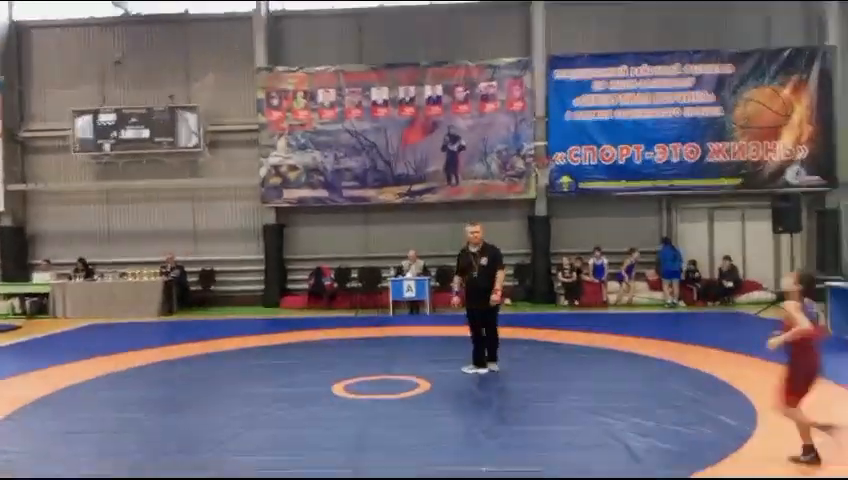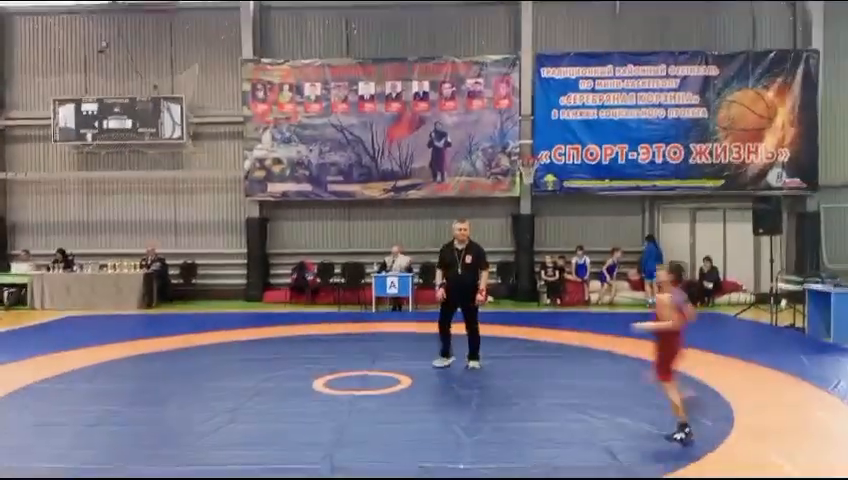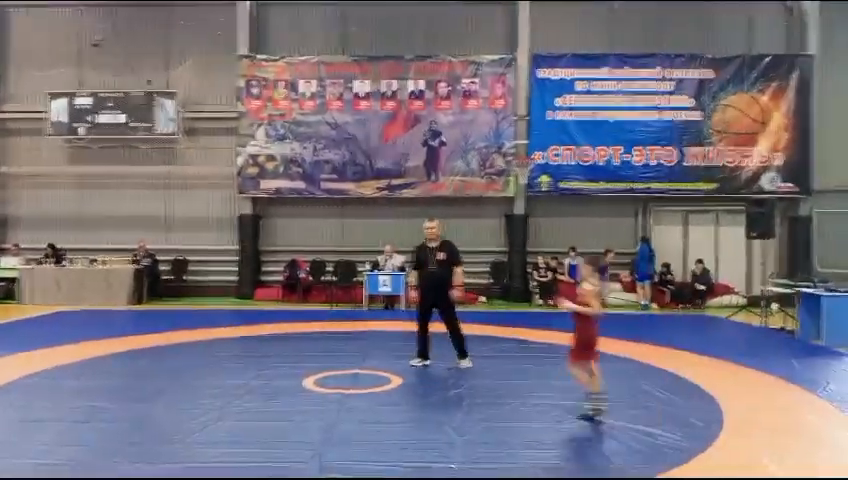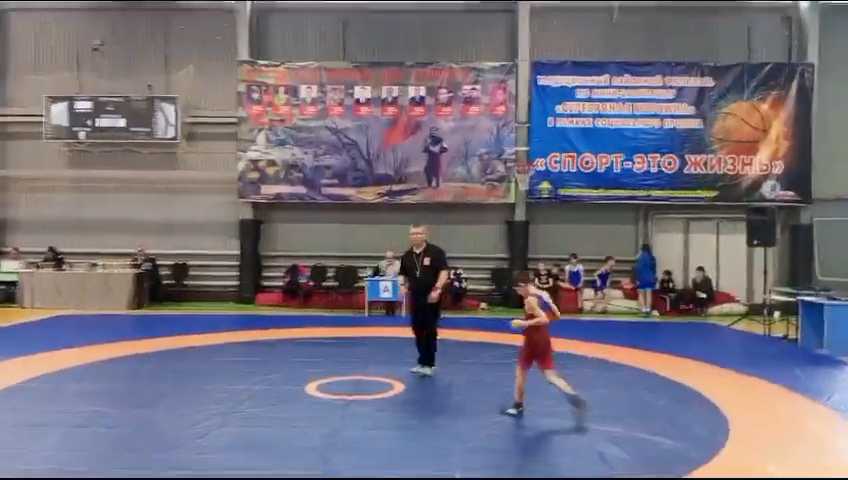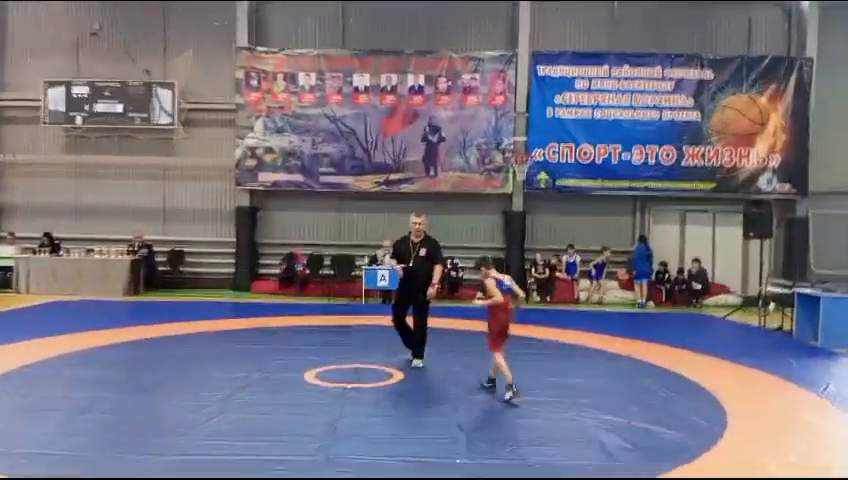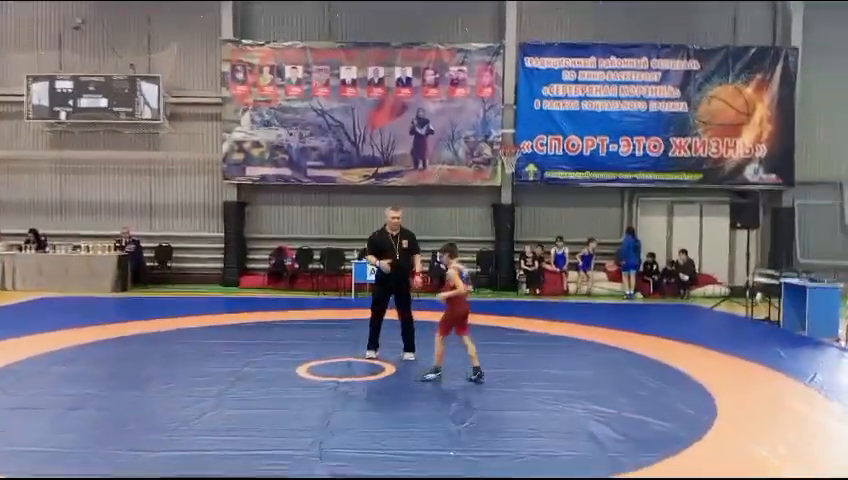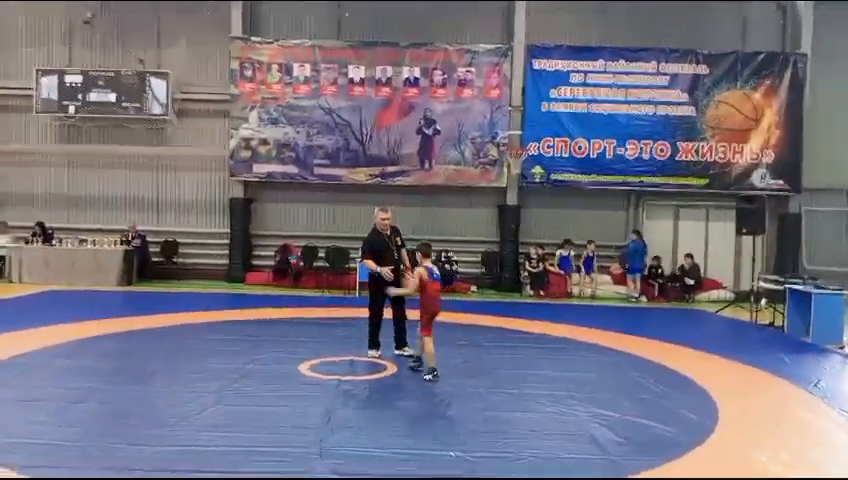
dt=0.4s
person 1, frame 1
left shoulder: (790, 305)
right shoulder: (807, 304)
left elbow: (805, 328)
right elbow: (819, 332)
left wrist: (781, 339)
left hip: (800, 364)
right hip: (811, 361)
left knee: (788, 409)
right knee: (792, 407)
right ankle: (808, 451)
person 1, frame 2
left shoulder: (664, 298)
right shoulder: (679, 294)
left elbow: (672, 323)
right elbow: (690, 315)
left wrist: (648, 326)
left hip: (666, 346)
right hip: (674, 344)
left knee: (668, 386)
left ankle: (684, 429)
person 1, frame 3
left shoulder: (587, 287)
right shoulder: (593, 285)
left elbow: (596, 310)
left wrist: (574, 307)
right wrist: (570, 304)
left hip: (584, 332)
right hip: (591, 331)
left knee: (574, 366)
right knee: (591, 368)
left ankle: (595, 395)
right ankle: (595, 408)
person 1, frame 4
left shoulder: (530, 300)
right shoulder: (544, 295)
left elbow: (543, 320)
right elbow: (557, 315)
left wrist: (524, 323)
left hip: (532, 342)
right hip: (544, 340)
left knee: (521, 371)
right knee: (550, 375)
left ankle: (517, 406)
right ankle: (574, 397)
person 1, frame 5
left shoulder: (489, 281)
right shoulder: (507, 278)
left elbow: (499, 299)
right elbow: (521, 295)
left wrist: (482, 302)
right wrist: (511, 305)
left hip: (496, 320)
right hip: (506, 319)
left knee: (497, 354)
right knee: (498, 351)
left ankle: (510, 386)
right ankle: (491, 381)
person 1, frame 6
left shoulder: (451, 271)
right shoulder: (462, 269)
left elbow: (462, 290)
left wrist: (445, 295)
left hip: (453, 309)
right hip: (464, 308)
left knee: (439, 337)
right knee: (465, 339)
left ankle: (436, 370)
right ankle: (477, 371)
person 1, frame 7
left shoulder: (419, 270)
right shoulder: (435, 268)
left elbow: (411, 290)
left wrist: (395, 291)
right wrist: (412, 280)
left hip: (427, 307)
right hip: (436, 305)
left knee: (426, 337)
right knee: (421, 331)
left ankle: (433, 371)
right ankle: (419, 359)
person 2, frame 1
left shoulder: (492, 251)
right shoulder: (463, 254)
left elbow: (500, 272)
right elbow: (458, 275)
left wrist: (497, 291)
right wrist: (456, 293)
left hip: (489, 297)
right hip: (472, 298)
left knee: (490, 330)
right knee: (476, 331)
left ankle: (492, 361)
right ankle: (479, 364)
person 2, frame 2
left shoulder: (477, 249)
right shoulder: (446, 249)
left elbow: (484, 271)
right elbow: (440, 269)
left wrist: (481, 291)
right wrist: (439, 286)
left hip: (470, 294)
right hip: (450, 293)
left knee: (472, 327)
right knee: (443, 323)
left ankle: (473, 358)
right ankle: (446, 356)
person 2, frame 3
left shoulder: (449, 247)
right shoulder: (419, 249)
left elbow: (458, 268)
right elbow: (415, 270)
left wrist: (456, 287)
right wrist: (413, 288)
left hip: (444, 293)
right hip: (425, 293)
left knee: (452, 325)
right knee: (422, 325)
left ankle: (463, 356)
right ankle: (422, 357)
person 2, frame 4
left shoulder: (435, 252)
right shoulder: (407, 256)
left elbow: (444, 272)
right elbow: (403, 275)
left wrist: (437, 289)
right wrist: (403, 286)
left hip: (431, 298)
right hip: (416, 298)
left knee: (430, 330)
right knee: (418, 331)
left ankle: (429, 364)
right ankle: (424, 362)
person 2, frame 5
left shoulder: (432, 244)
right shoulder: (401, 242)
left elbow: (438, 265)
right elbow: (393, 259)
left wrist: (434, 285)
right wrist: (396, 266)
left hip: (422, 289)
right hip: (404, 287)
left knee: (420, 323)
right knee: (397, 318)
left ankle: (418, 356)
right ankle: (414, 347)
person 2, frame 6
left shoulder: (408, 235)
right shoulder: (377, 236)
left elbow: (416, 255)
right elbow: (369, 255)
left wrist: (417, 274)
right wrist: (378, 263)
left hip: (403, 281)
right hip: (382, 281)
left knee: (406, 316)
right knee: (376, 315)
left ankle: (409, 350)
right ankle: (372, 348)
person 2, frame 7
left shoulder: (395, 231)
right shoulder: (371, 238)
left elbow: (402, 249)
right elbow: (366, 260)
left wrist: (407, 267)
right wrist: (379, 270)
left hip: (395, 279)
right hip: (378, 281)
left knee: (400, 312)
right knee: (376, 314)
left ankle: (401, 345)
right ankle: (373, 347)
